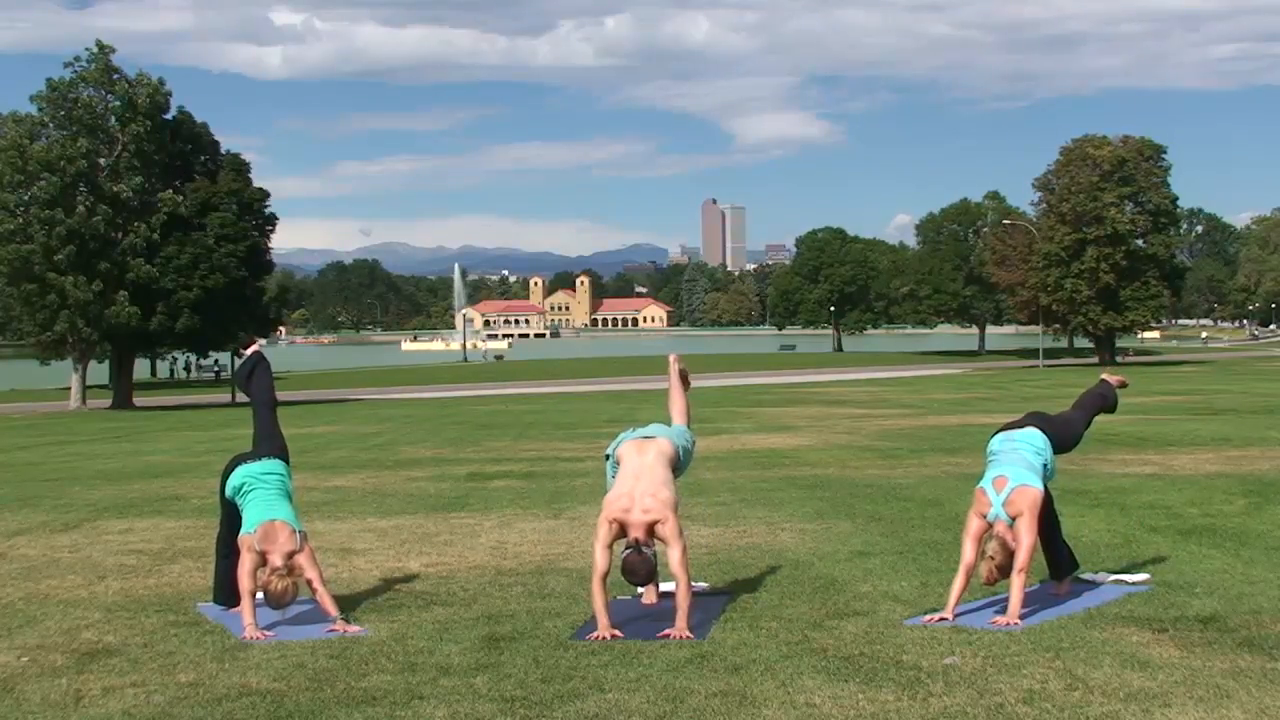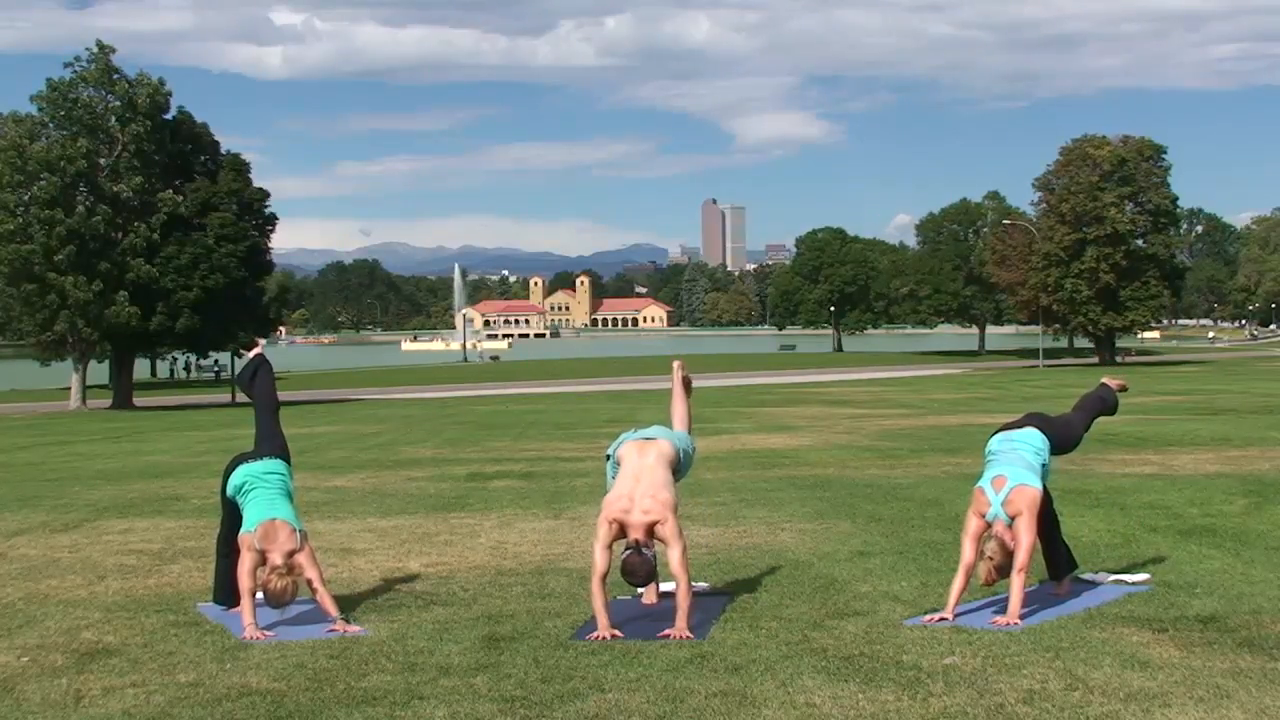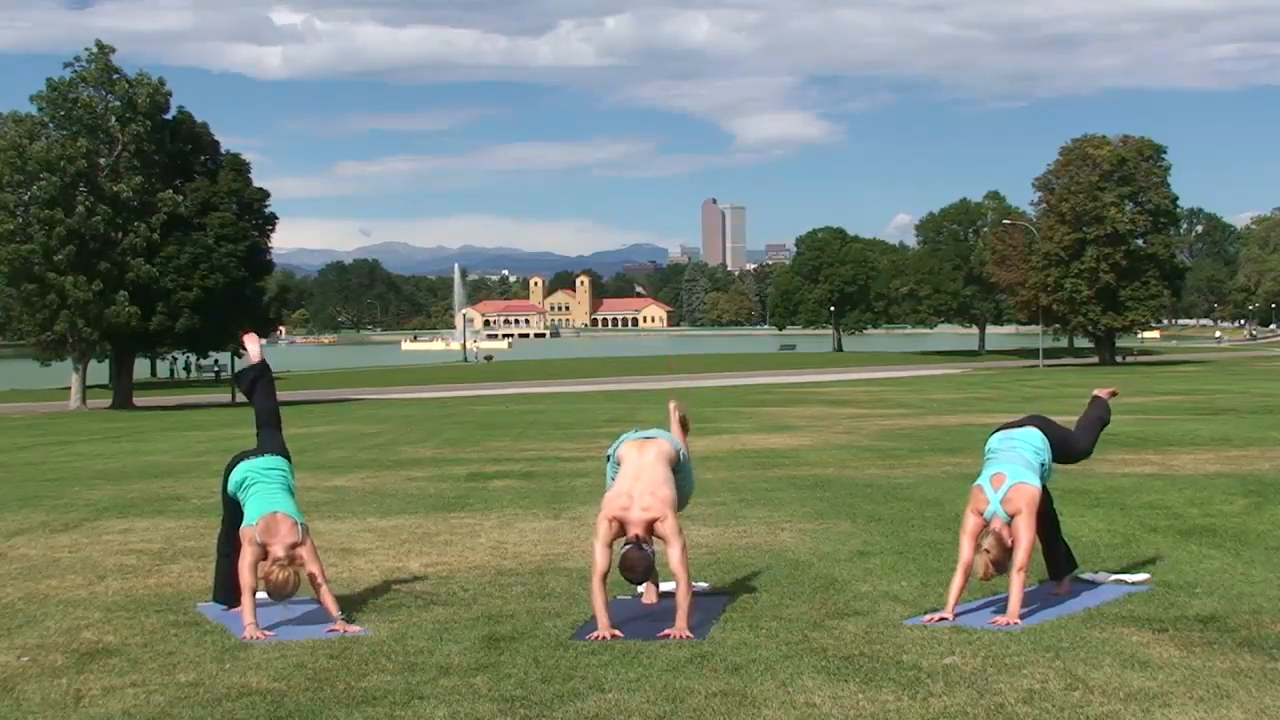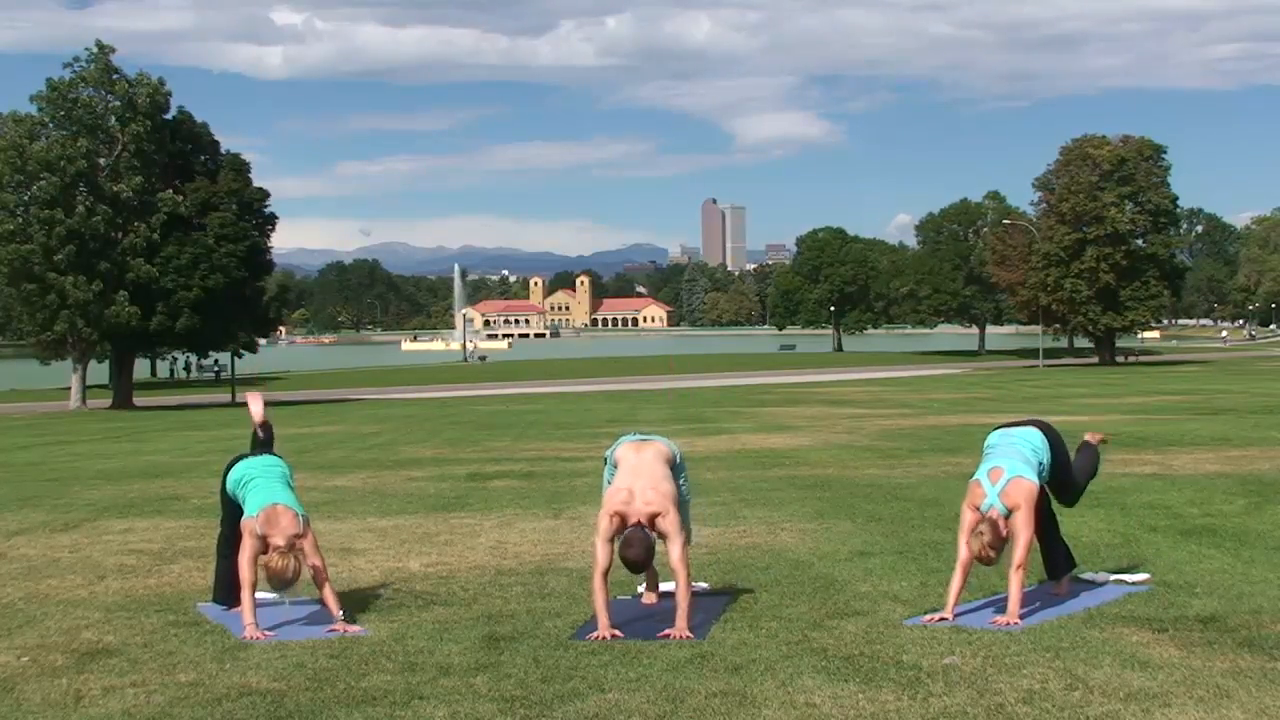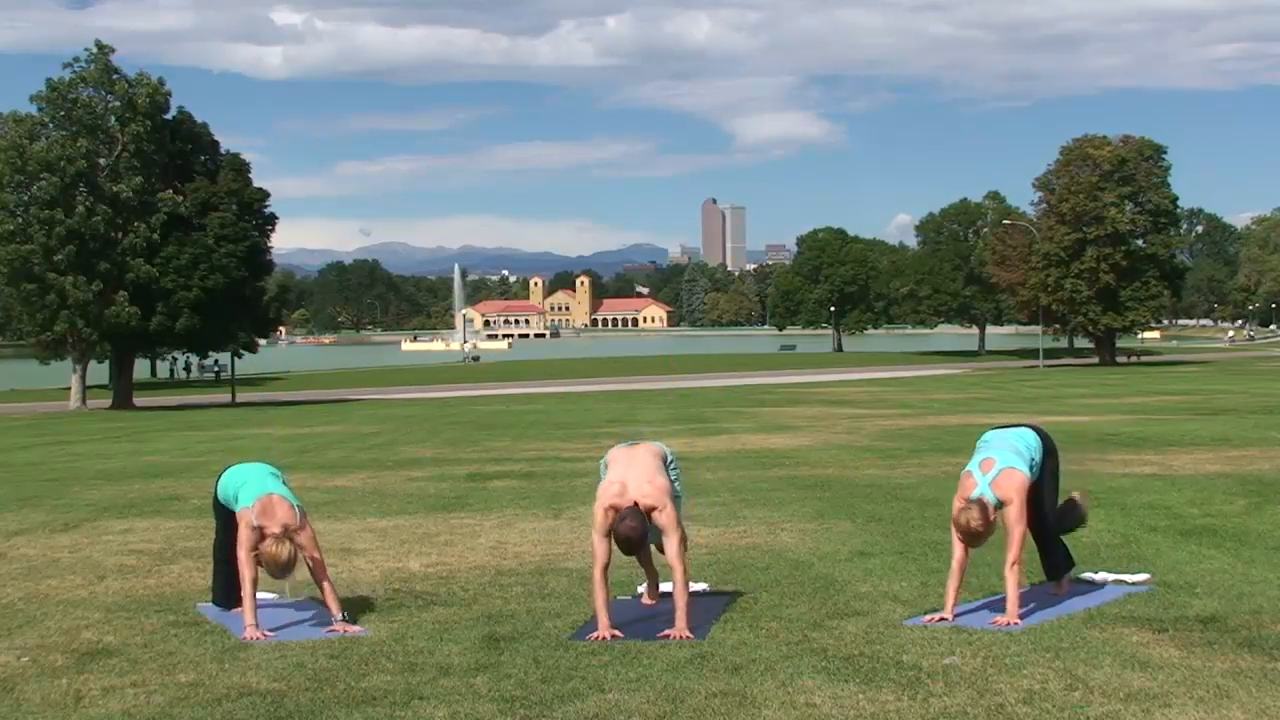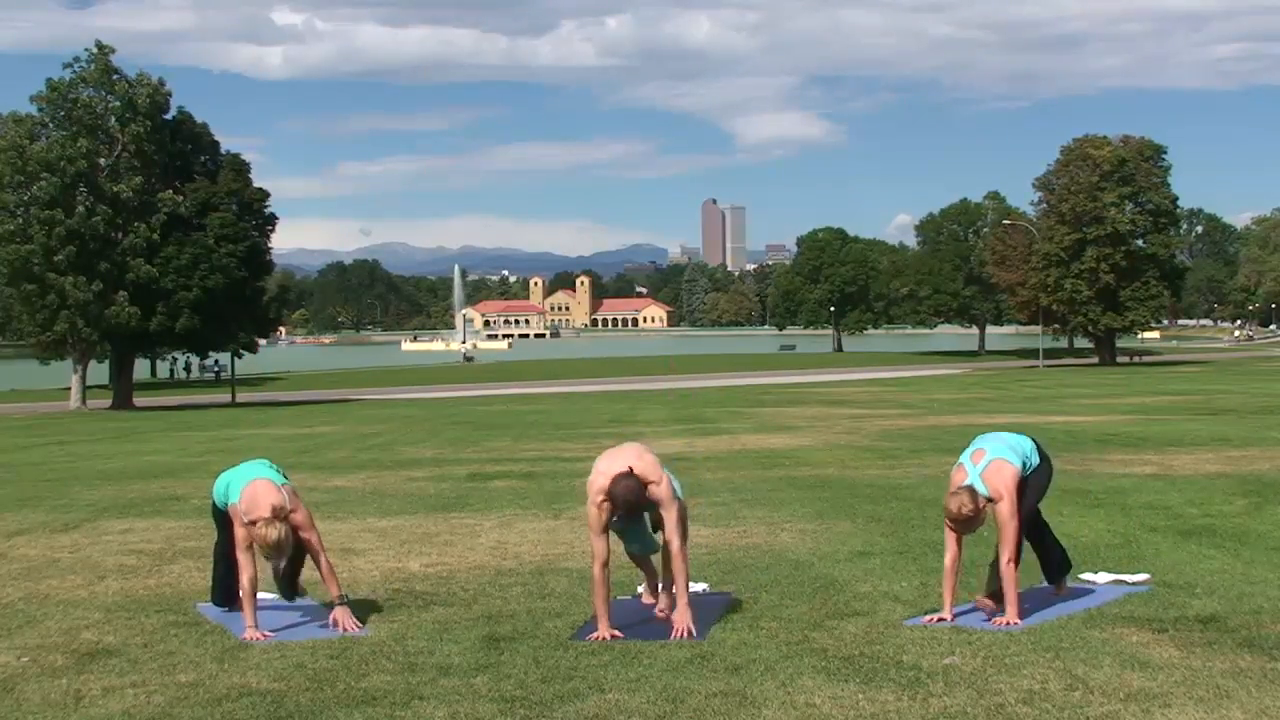
dt=0.4s
person 1, frame 1
left shoulder: (297, 543)
right shoulder: (251, 544)
left elbow: (318, 586)
right elbow: (246, 591)
left wrist: (339, 619)
right wrist: (250, 626)
left hip: (273, 467)
right hip: (239, 475)
left knee: (265, 410)
right knee: (229, 541)
left ankle: (254, 359)
right ankle: (226, 601)
person 1, frame 2
left shoulder: (298, 543)
right shoulder: (250, 543)
left elbow: (318, 585)
right elbow: (254, 590)
left wrist: (339, 619)
right wrist: (250, 626)
left hip: (274, 467)
right hip: (240, 475)
left knee: (268, 414)
right knee: (229, 541)
left ankle: (257, 361)
right ankle: (226, 600)
person 1, frame 3
left shoulder: (300, 538)
right shoulder: (252, 538)
left elbow: (320, 581)
right elbow: (247, 587)
left wrist: (339, 618)
right wrist: (250, 626)
left hip: (276, 465)
right hip: (242, 473)
left knee: (269, 430)
right knee: (231, 540)
left ankle: (256, 361)
right ankle: (226, 600)
person 1, frame 4
left shoulder: (301, 531)
right shoulder: (254, 530)
left elbow: (322, 578)
right elbow: (247, 584)
left wrist: (339, 617)
right wrist: (250, 625)
left hip: (275, 466)
right hip: (239, 472)
right knee: (232, 541)
left ankle: (260, 424)
right ankle: (227, 600)
person 1, frame 5
left shoulder: (298, 525)
right shoulder: (250, 521)
left elbow: (321, 575)
right elbow: (247, 579)
left wrist: (339, 618)
right wrist: (250, 626)
right hip: (230, 481)
right knee: (228, 548)
right ankle: (228, 600)
person 1, frame 6
left shoulder: (293, 508)
right shoulder: (241, 513)
left elbow: (320, 555)
right elbow: (246, 572)
left knee: (299, 547)
right knee: (229, 551)
left ankle: (289, 587)
right ankle: (226, 599)
person 2, frame 1
left shoulder: (665, 518)
right shoulder: (610, 519)
left elbow: (682, 577)
right elbow: (598, 577)
left wrist: (681, 625)
right wrist: (603, 625)
left hip: (666, 444)
right hip: (624, 447)
left knee: (681, 430)
left ankle: (674, 369)
right ankle: (651, 584)
person 2, frame 2
left shoulder: (664, 519)
right shoulder: (610, 520)
left elbow: (682, 578)
right elbow: (598, 577)
left wrist: (681, 625)
right wrist: (602, 625)
left hip: (666, 445)
right hip: (625, 448)
left knee: (683, 436)
left ankle: (677, 375)
right ankle: (651, 584)
person 2, frame 3
left shoulder: (664, 517)
right shoulder: (609, 519)
left elbow: (682, 577)
right elbow: (598, 577)
left wrist: (681, 625)
right wrist: (603, 625)
left hip: (666, 446)
right hip: (625, 447)
left ankle: (675, 415)
right ankle: (651, 580)
person 2, frame 4
left shoulder: (665, 513)
right shoulder: (610, 514)
left elbow: (681, 573)
right elbow: (600, 574)
left wrist: (681, 625)
right wrist: (603, 625)
left hip: (666, 451)
left knee: (680, 539)
right ankle: (651, 578)
person 2, frame 5
left shoulder: (661, 505)
right shoulder: (605, 507)
left elbow: (678, 567)
right elbow: (599, 570)
left wrist: (681, 625)
right wrist: (603, 625)
left knee: (666, 542)
right knee: (634, 541)
right ankle: (651, 578)
person 2, frame 6
left shoulder: (657, 482)
right shoulder: (598, 499)
left elbow: (676, 545)
right elbow: (599, 565)
left wrist: (683, 605)
left knee: (675, 515)
right knee: (635, 545)
left ankle: (667, 590)
right ankle: (650, 577)
person 3, frame 1
left shoulder: (1024, 507)
right shoulder: (980, 510)
left elbow: (1020, 569)
right elbow: (965, 566)
left wrist: (1012, 614)
right wrist: (948, 610)
left hip: (1041, 436)
right hip: (1004, 440)
left knee: (1079, 416)
right knee: (1043, 517)
left ankle: (1107, 385)
right ankle: (1063, 573)
person 3, frame 2
left shoulder: (1023, 506)
right shoulder: (978, 510)
left elbow: (1019, 569)
right elbow: (965, 565)
left wrist: (1012, 614)
right wrist: (948, 610)
left hip: (1039, 436)
right hip: (1002, 441)
left knee: (1080, 418)
right knee: (1043, 518)
left ankle: (1107, 389)
right ankle: (1062, 573)
person 3, frame 3
left shoulder: (1021, 505)
right shoulder: (976, 508)
left elbow: (1020, 567)
right elbow: (963, 563)
left wrist: (1012, 614)
right wrist: (948, 609)
left hip: (1039, 437)
right hip: (1001, 439)
left knee: (1082, 445)
right knee: (1043, 517)
left ankle: (1100, 400)
right ankle: (1062, 574)
person 3, frame 4
left shoulder: (1019, 499)
right shoulder: (973, 502)
left elbow: (1018, 565)
right elbow: (962, 561)
left wrist: (1012, 613)
right wrist: (948, 610)
left hip: (1040, 439)
left knee: (1069, 495)
right knee: (1041, 518)
left ankle: (1089, 445)
right ankle: (1061, 573)
person 3, frame 5
left shoulder: (1010, 492)
right shoulder: (963, 497)
left elbow: (1012, 560)
right elbow: (958, 559)
left wrist: (1012, 613)
right wrist: (947, 610)
left hip: (1034, 443)
left knee: (1048, 525)
right knee: (1037, 524)
left ankle: (1075, 507)
right ankle: (1061, 573)
person 3, frame 6
left shoulder: (1001, 489)
right shoulder: (956, 494)
left elbow: (1007, 557)
right elbow: (951, 556)
left wrist: (1011, 612)
right wrist: (946, 609)
left hip: (1032, 459)
left knee: (1017, 523)
right knee: (1030, 524)
left ankle: (995, 597)
right ankle: (1059, 573)
